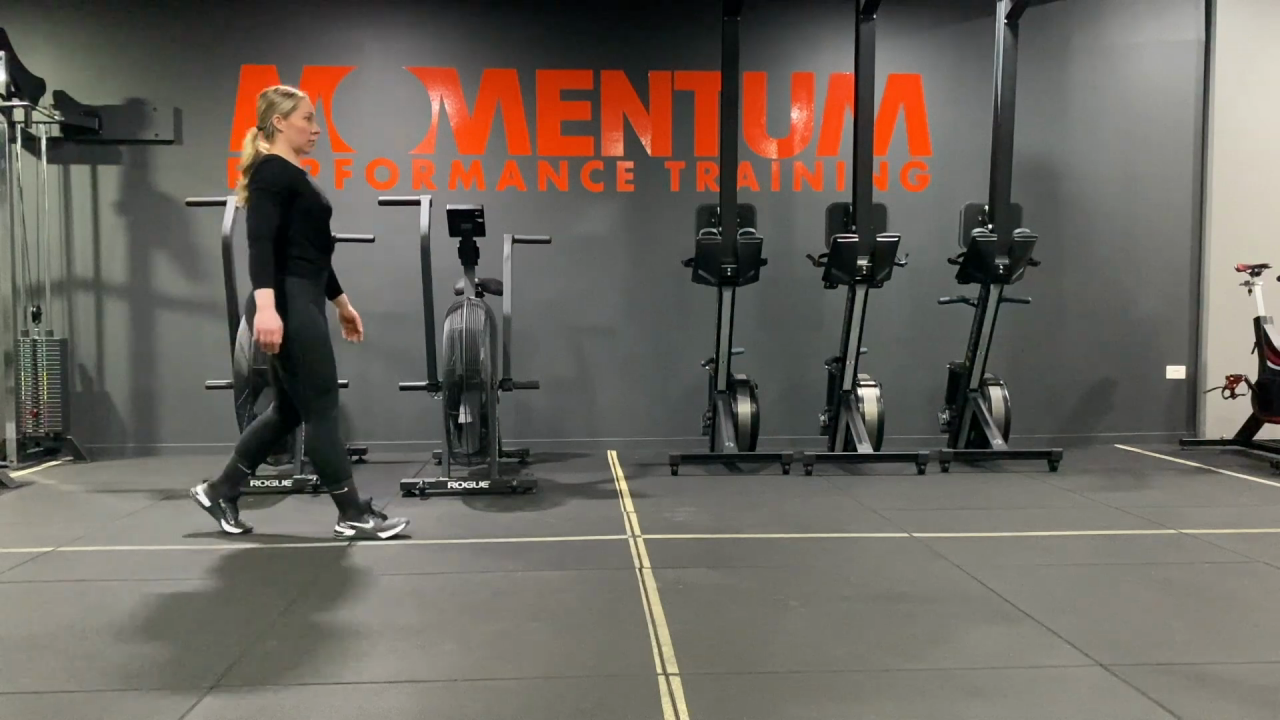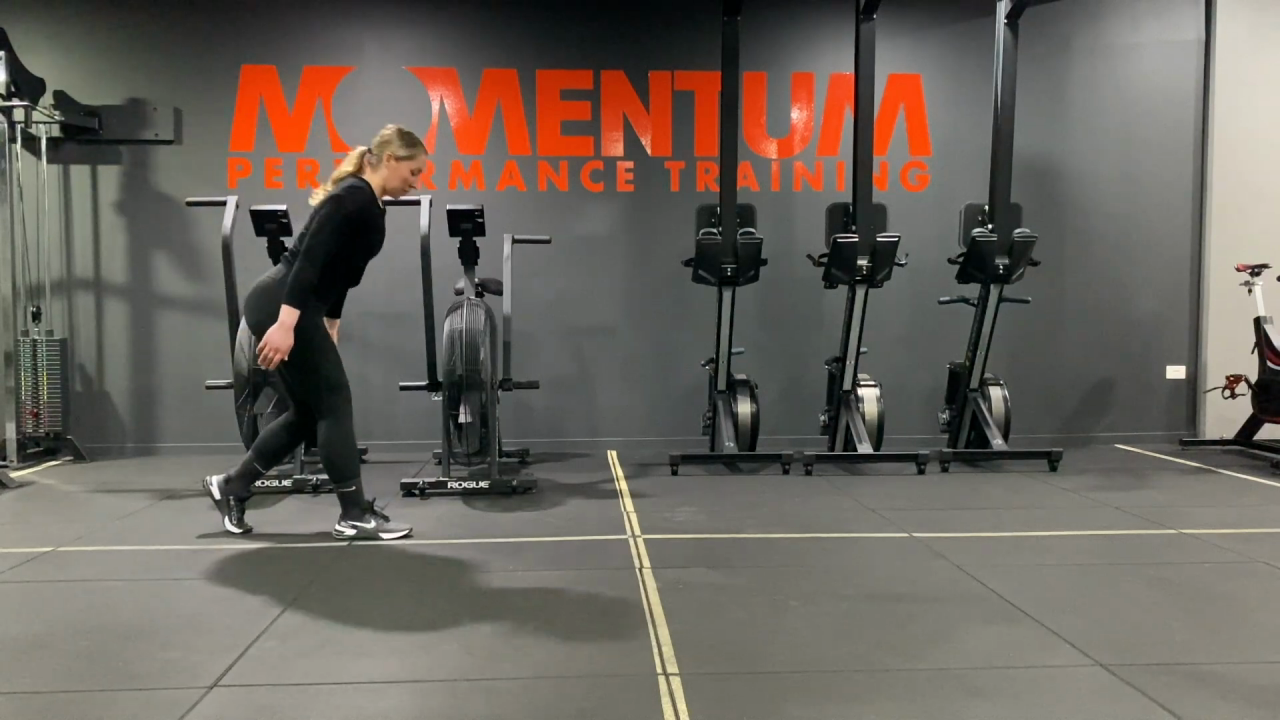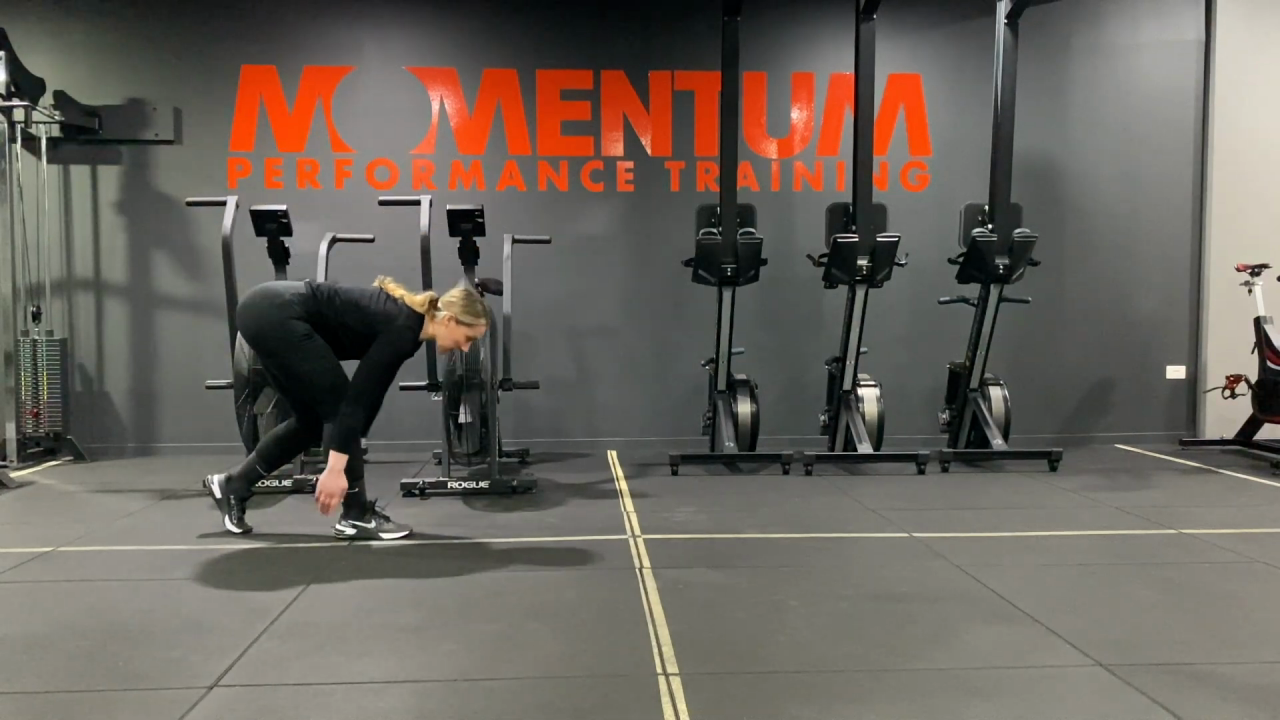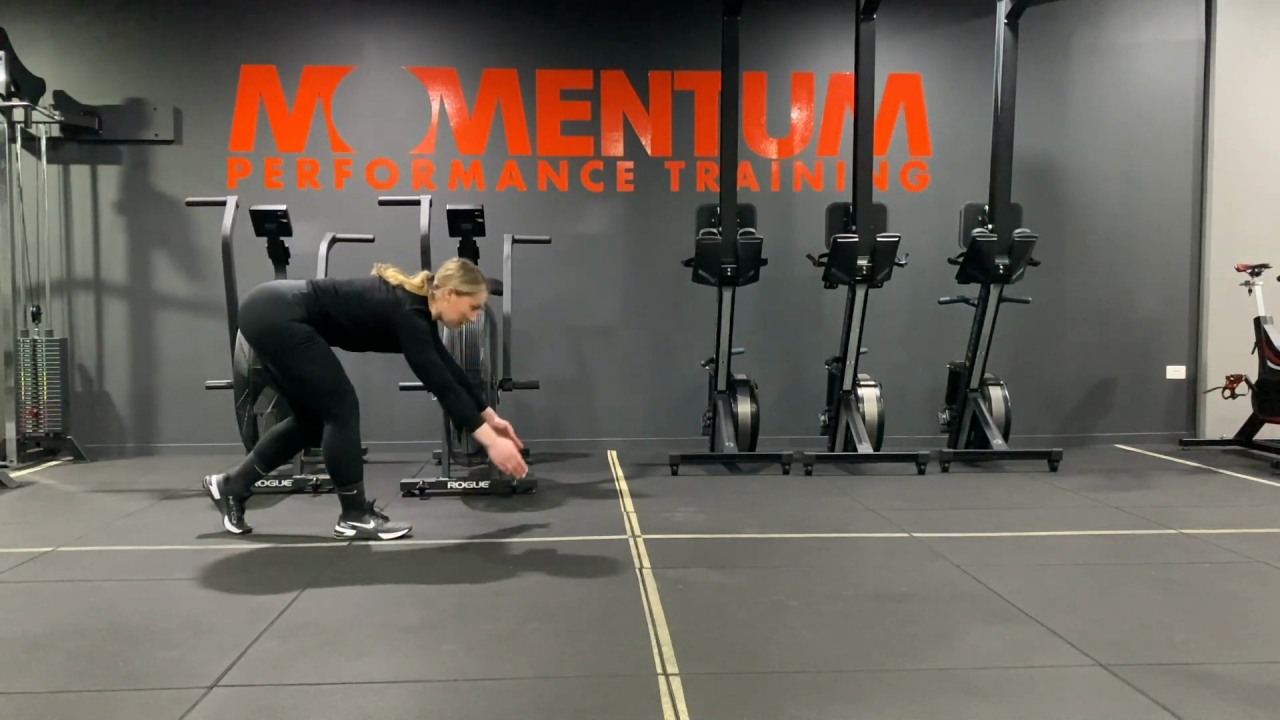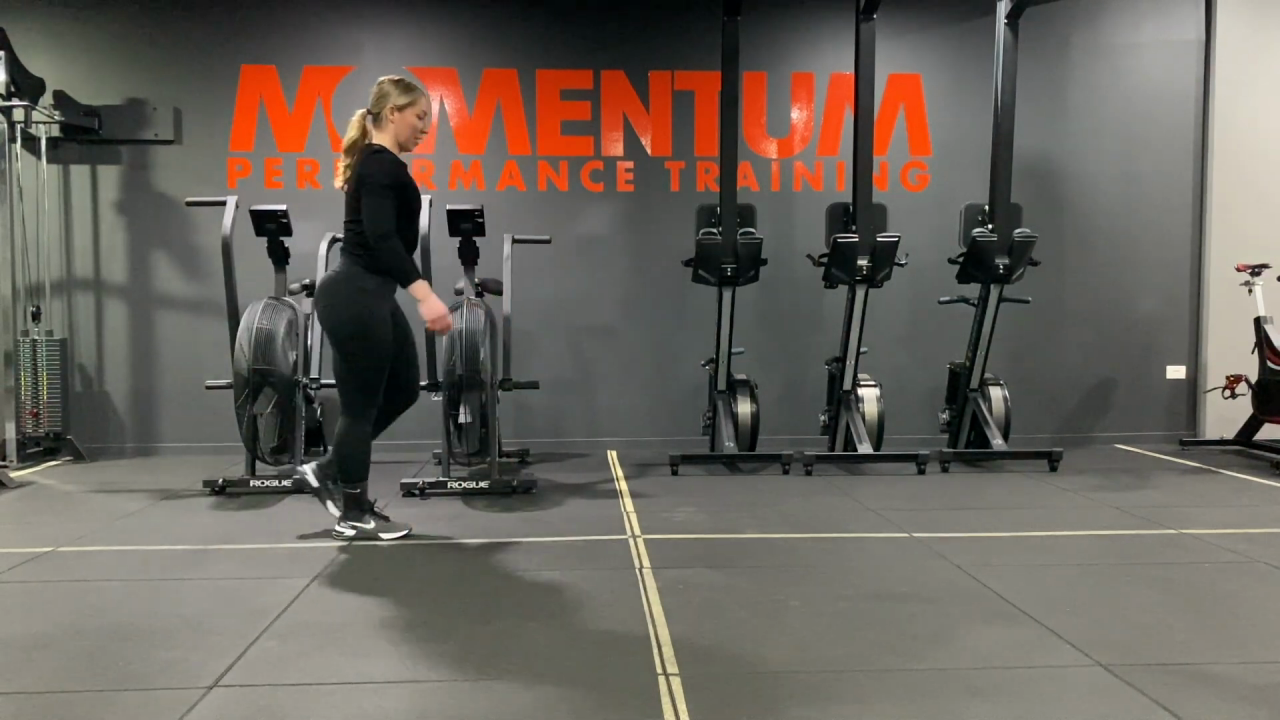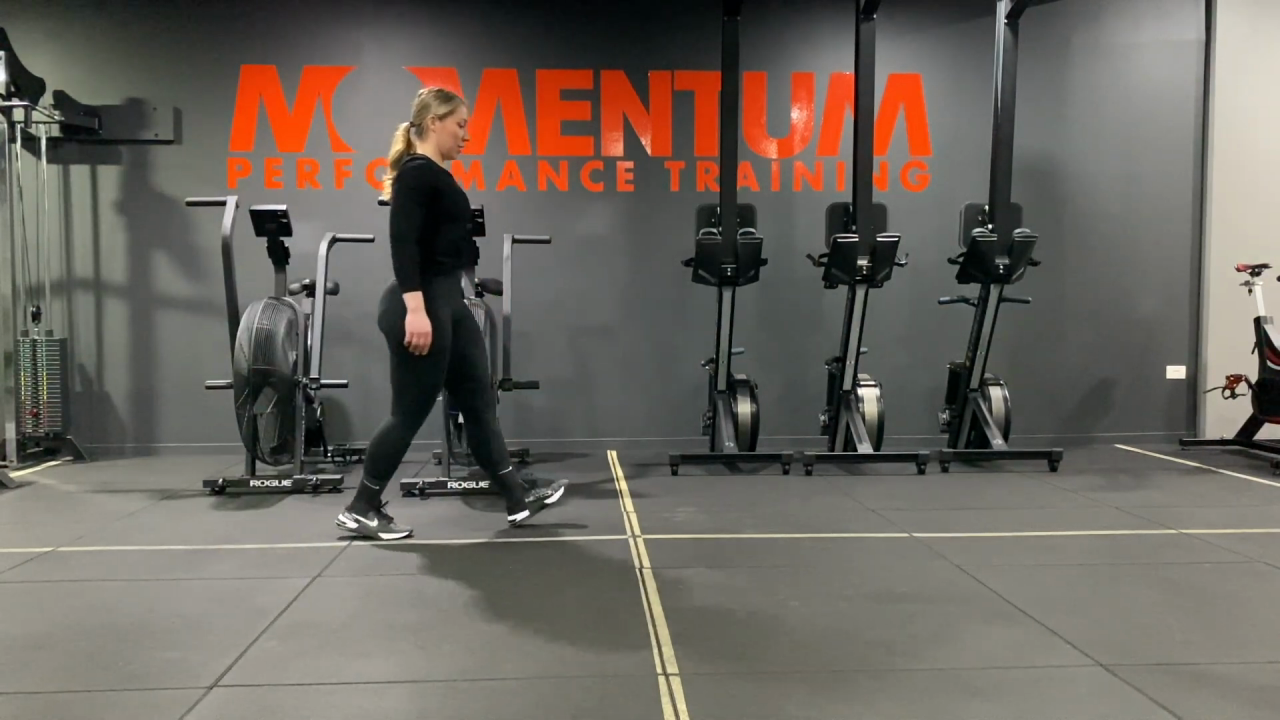
dt=0.7s
person 1, frame 1
left shoulder: (292, 174)
right shoulder: (271, 172)
right elbow: (260, 243)
left wrist: (340, 301)
right wrist: (266, 306)
left hip: (300, 302)
right hip: (286, 304)
left knee: (289, 408)
right knee: (320, 408)
left ankle: (220, 490)
right ankle: (353, 515)
person 1, frame 2
left shoulder: (365, 202)
right shoulder: (354, 197)
right elbow: (309, 259)
left wrist: (329, 323)
right wrist: (286, 323)
left hip: (287, 307)
right hip: (283, 308)
left knee: (310, 411)
right knee: (332, 402)
left ankle: (231, 487)
right ankle: (355, 515)
person 1, frame 3
left shoulder: (408, 323)
right shoulder: (401, 331)
left elbow: (372, 395)
right elbow: (357, 398)
left wrist: (347, 452)
right wrist: (336, 469)
left hip: (265, 312)
right hip: (275, 317)
left knee: (312, 418)
right knee: (335, 407)
left ankle: (232, 486)
right ankle: (357, 516)
person 1, frame 4
left shoulder: (416, 308)
right shoulder: (408, 314)
left elbow: (449, 372)
right elbow: (441, 385)
left wrist: (490, 418)
right wrist: (489, 439)
left hip: (270, 313)
right hip: (277, 318)
left knee: (313, 417)
right knee: (340, 409)
left ankle: (232, 486)
right ankle: (355, 516)
person 1, frame 5
left shoulder: (380, 162)
right shoulder: (379, 164)
right elbow: (382, 238)
left wrist: (415, 293)
right wrist: (424, 294)
left hip: (369, 295)
right hip: (356, 298)
left knee: (402, 391)
right knee: (362, 405)
left ankle: (327, 472)
right ankle: (354, 514)
person 1, frame 6
left shoulder: (436, 175)
right shoulder: (416, 173)
right elbow: (402, 244)
right wrist: (414, 309)
left hip: (449, 302)
right hip: (422, 305)
left knee: (479, 401)
right knee: (411, 410)
left ankle: (518, 497)
right ankle: (362, 508)
